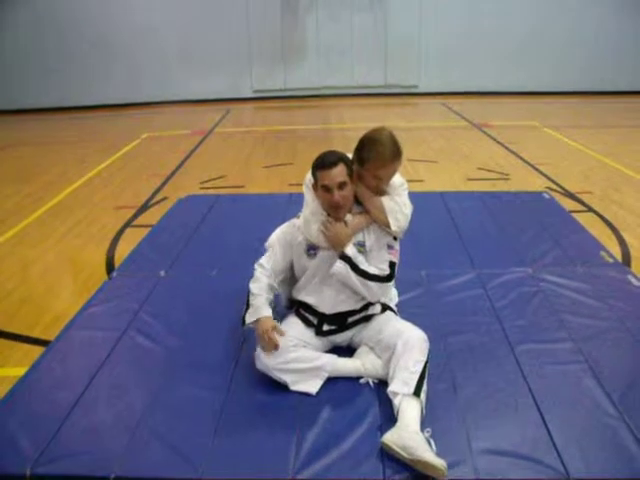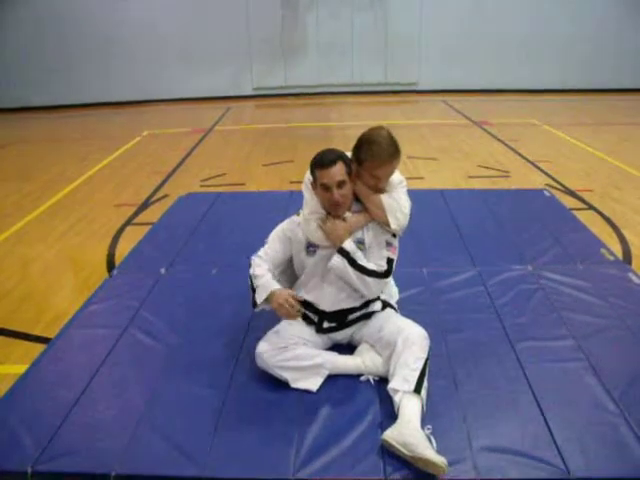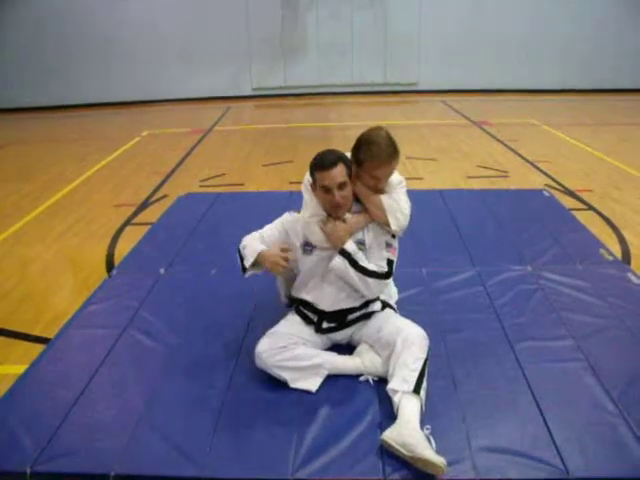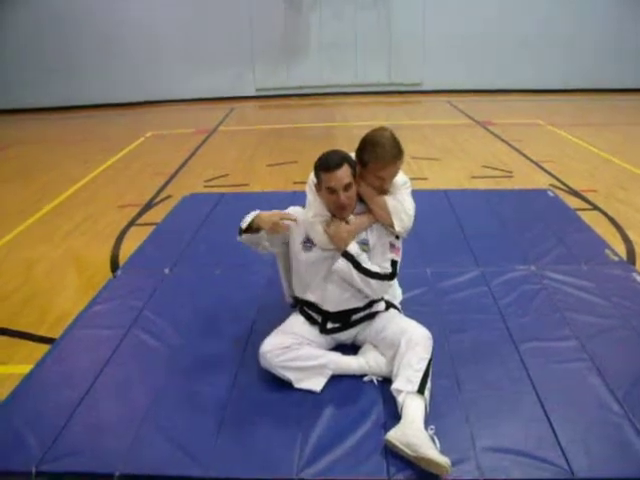
dt=0.3s
person 1, frame 1
left shoulder: (377, 227)
right shoulder: (297, 229)
left elbow: (378, 288)
right elbow: (265, 271)
left wrist: (345, 249)
right wrist: (262, 315)
left hip: (365, 317)
right hip: (312, 319)
left knee: (414, 340)
right knee: (268, 357)
left ankle: (408, 430)
right ankle: (366, 365)
person 1, frame 2
left shoulder: (376, 223)
right shoulder: (297, 226)
left elbow: (375, 285)
right elbow: (261, 262)
left wrist: (343, 245)
right wrist: (273, 292)
left hip: (365, 314)
right hip: (312, 318)
left knee: (415, 337)
right knee: (267, 353)
left ankle: (408, 427)
right ankle: (366, 363)
person 1, frame 3
left shoulder: (375, 224)
right shoulder: (296, 222)
left elbow: (376, 284)
right elbow: (250, 242)
left wrist: (344, 246)
right wrist: (263, 255)
left hip: (365, 315)
right hip: (312, 317)
left knee: (414, 338)
right knee: (266, 353)
left ankle: (407, 426)
right ankle: (366, 362)
person 1, frame 4
left shoulder: (378, 224)
right shoulder: (300, 219)
left elbow: (380, 286)
right elbow: (255, 239)
left wrist: (347, 247)
right wrist: (257, 220)
left hip: (368, 316)
right hip: (315, 318)
left knee: (418, 338)
right knee: (271, 353)
left ankle: (412, 426)
right ankle: (369, 363)
